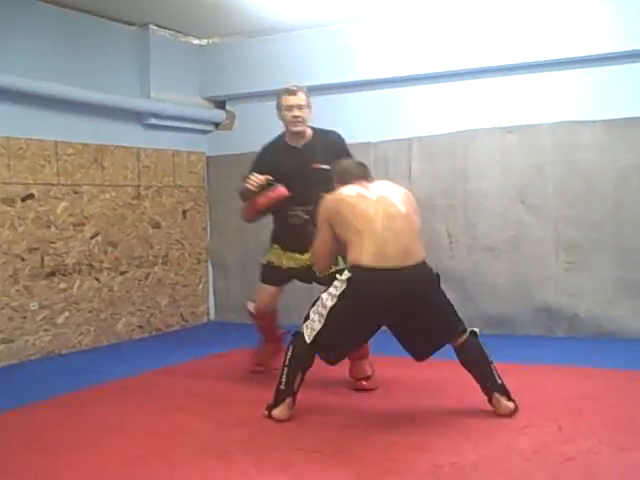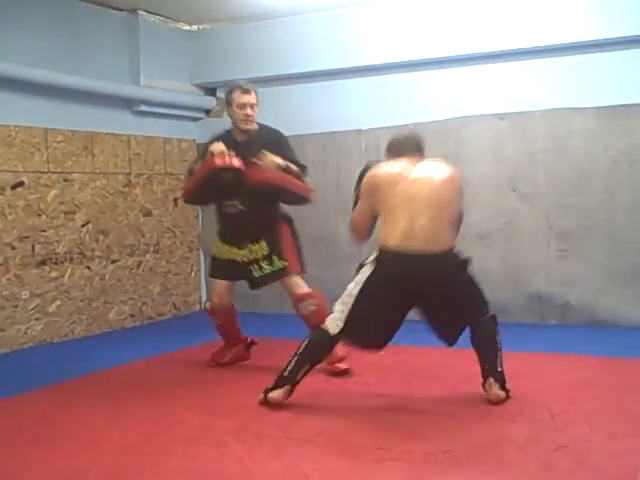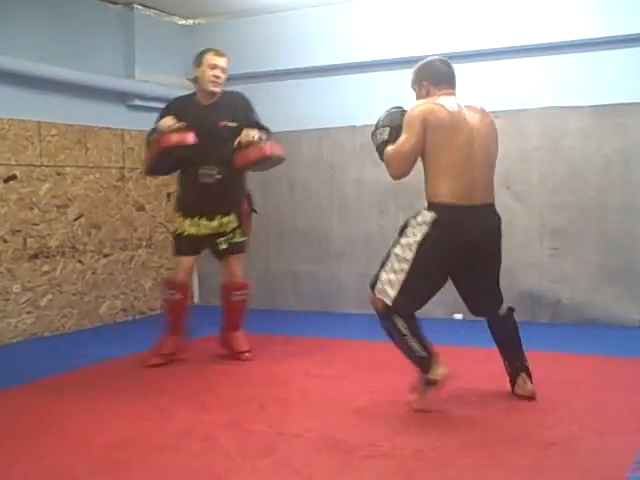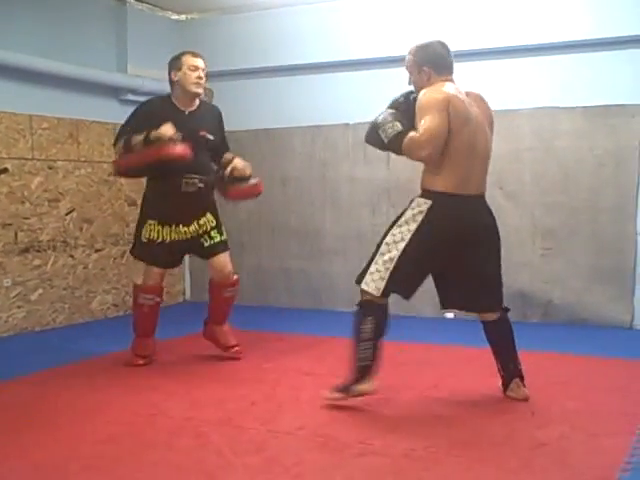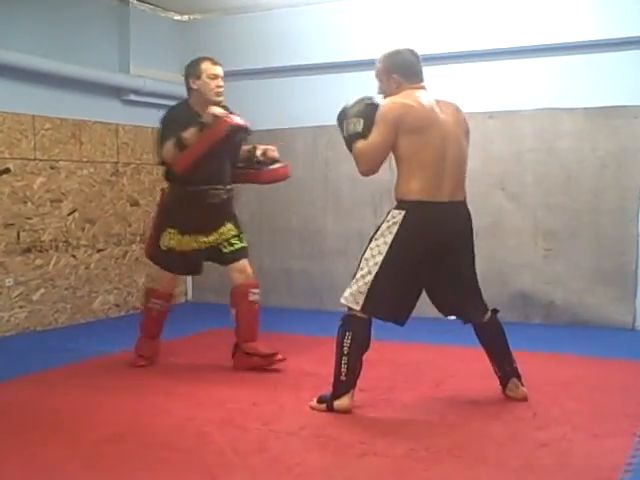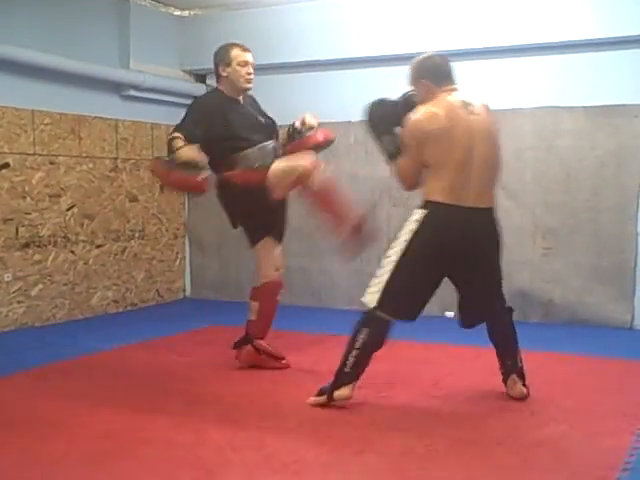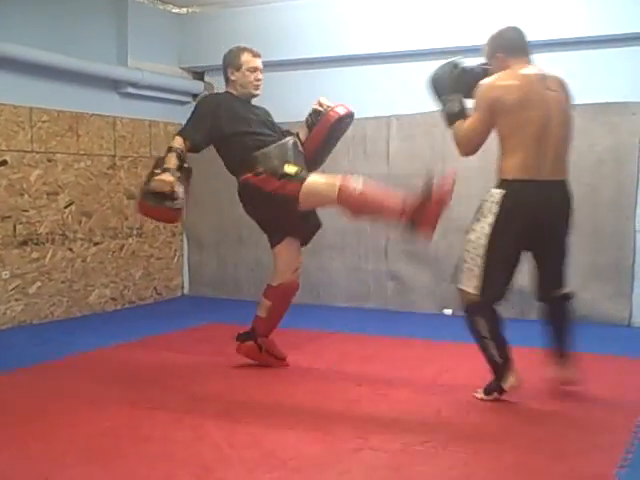
dt=0.3s
person 1, frame 1
left shoulder: (334, 202)
right shoulder: (401, 192)
left elbow: (321, 264)
left hip: (367, 282)
right hip: (417, 279)
left knee: (310, 334)
right knee: (458, 334)
left ankle: (283, 403)
right ankle: (499, 396)
person 1, frame 2
left shoulder: (376, 174)
right shoulder: (449, 174)
left elbow: (359, 231)
left wrist: (363, 197)
left hip: (392, 264)
right hip: (441, 264)
left knee: (334, 326)
right knee: (480, 314)
left ankle: (282, 387)
right ankle: (495, 383)
person 1, frame 3
left shoulder: (423, 110)
right shoulder: (485, 118)
left elbow: (398, 167)
left wrist: (384, 138)
left hip: (443, 221)
right hip: (485, 221)
left knee: (385, 299)
right knee: (492, 304)
left ankle: (430, 366)
right ankle: (521, 378)
person 1, frame 4
left shoulder: (433, 96)
right shoulder: (480, 104)
left elbow: (427, 147)
left wrist: (391, 133)
left hip: (437, 210)
right hip: (475, 212)
left knee: (373, 289)
right knee: (488, 303)
left ankle: (362, 377)
right ankle: (513, 380)
person 1, frame 5
left shoulder: (394, 108)
right shoulder: (454, 112)
left elbow: (367, 164)
left wrist: (353, 129)
left hip: (414, 219)
right hip: (456, 217)
left knee: (360, 305)
right knee: (474, 306)
left ankle: (342, 393)
right ankle: (512, 381)
person 1, frame 6
left shoulder: (421, 118)
right shoulder: (485, 113)
left elbow: (410, 180)
left wrist: (389, 139)
left hip: (438, 220)
right hip: (482, 222)
left knee: (380, 305)
right knee: (493, 305)
left ankle: (342, 384)
right ankle: (515, 379)
person 1, frame 7
left shoulder: (494, 87)
right shoulder: (559, 87)
left elbow: (467, 144)
left wrist: (451, 103)
left hip: (513, 197)
right hip: (554, 196)
left knee: (476, 294)
right knee: (553, 286)
left ankle: (503, 377)
right ankle: (563, 360)
person 2, frame 1
left shoulder: (331, 141)
right shoulder: (270, 154)
right elbow: (253, 210)
right wrist: (251, 190)
right hip: (285, 240)
right knee: (262, 304)
left ankle: (360, 365)
right ankle: (272, 343)
person 2, frame 2
left shoulder: (273, 138)
right shoulder: (218, 145)
left elbow: (300, 175)
right elbow: (194, 192)
left wrist: (280, 167)
right wrist: (206, 164)
left hip: (269, 229)
right hip: (231, 235)
left knee: (297, 289)
right knee: (218, 300)
left ankle: (332, 348)
right ankle: (236, 345)
person 2, frame 3
left shoulder: (237, 102)
right shoulder: (178, 108)
left elbow: (263, 135)
right elbow: (153, 156)
left wrist: (256, 135)
right wrist: (159, 132)
left hip: (230, 201)
right hip: (192, 203)
left knee: (234, 273)
right knee: (180, 272)
left ankle: (232, 334)
right ankle: (172, 338)
person 2, frame 4
left shoulder: (212, 113)
right shoulder: (152, 109)
left elbow: (220, 152)
right elbow: (121, 148)
left wrist: (235, 162)
right wrist: (150, 137)
left hip: (201, 207)
right hip: (161, 208)
left knee: (224, 273)
right knee: (152, 279)
left ankle: (216, 326)
right ankle: (143, 342)
person 2, frame 5
left shoulder: (224, 113)
right shoulder: (178, 114)
right elbow: (168, 154)
left wrist: (256, 153)
right wrist: (204, 125)
left hip: (219, 212)
right hip: (181, 212)
left knee: (245, 278)
right knee: (163, 283)
left ankle: (248, 347)
right ankle: (148, 342)
person 2, frame 6
left shoulder: (249, 103)
right shoulder: (209, 104)
left elbow: (274, 136)
right elbow: (178, 137)
left wrist: (299, 127)
right wrist: (182, 151)
left hip: (265, 184)
right hip: (242, 182)
left knee: (271, 273)
right knee: (307, 165)
left ankle: (253, 345)
right ankle: (351, 227)
person 2, frame 7
left shoulder: (259, 111)
right shoulder: (214, 104)
left elbow: (290, 140)
right elbow: (184, 140)
left wrist: (315, 119)
right wrist: (166, 171)
left hip: (283, 182)
right hip: (266, 180)
left knee: (287, 276)
right knee: (343, 187)
left ankle: (255, 339)
right ankle: (415, 212)
